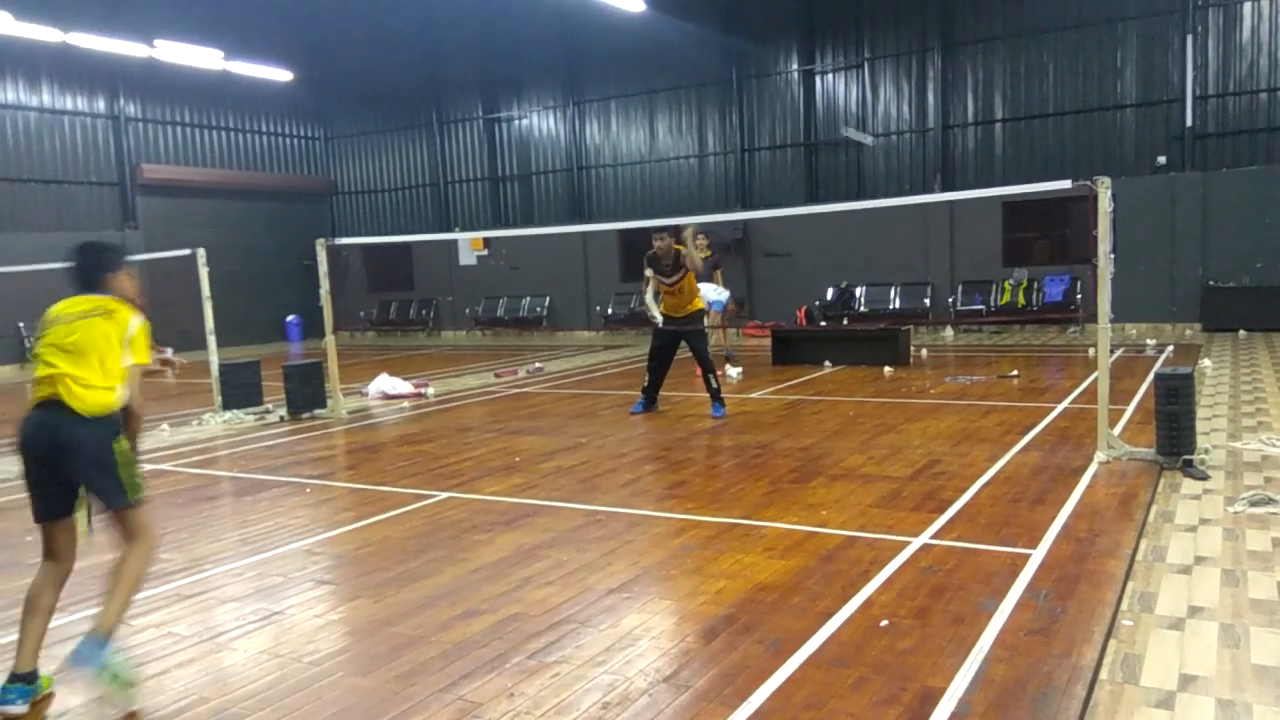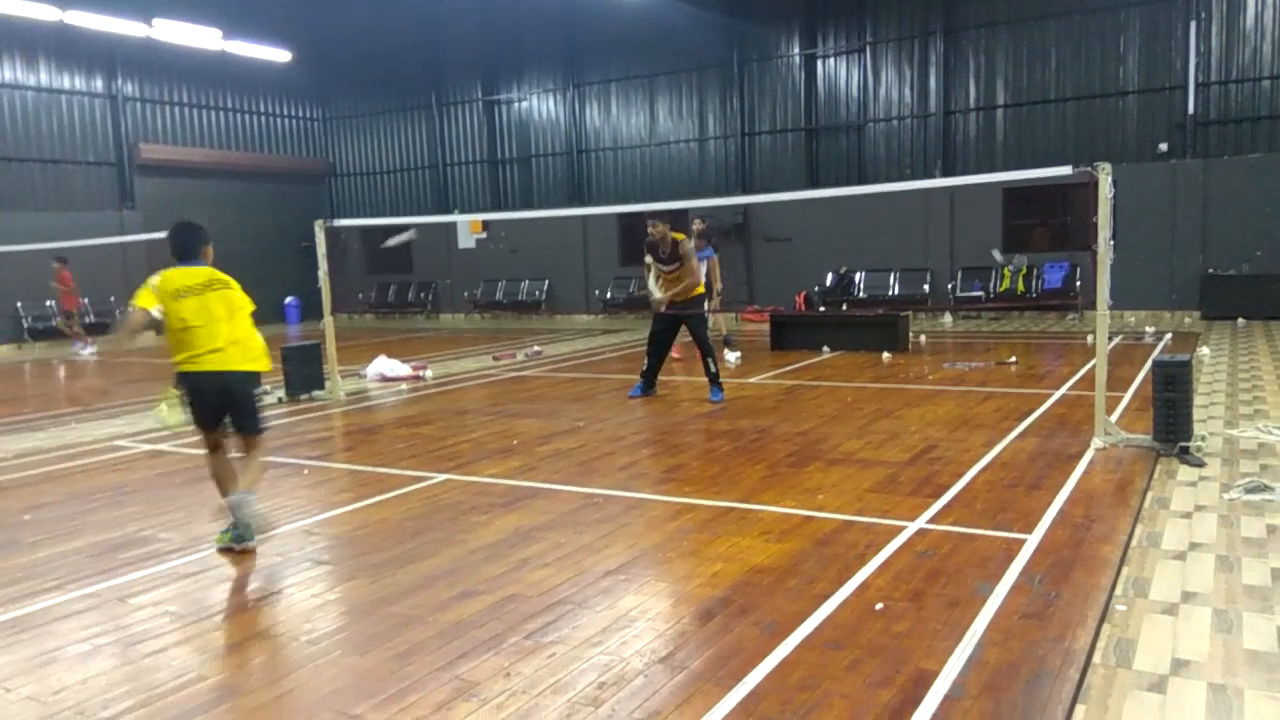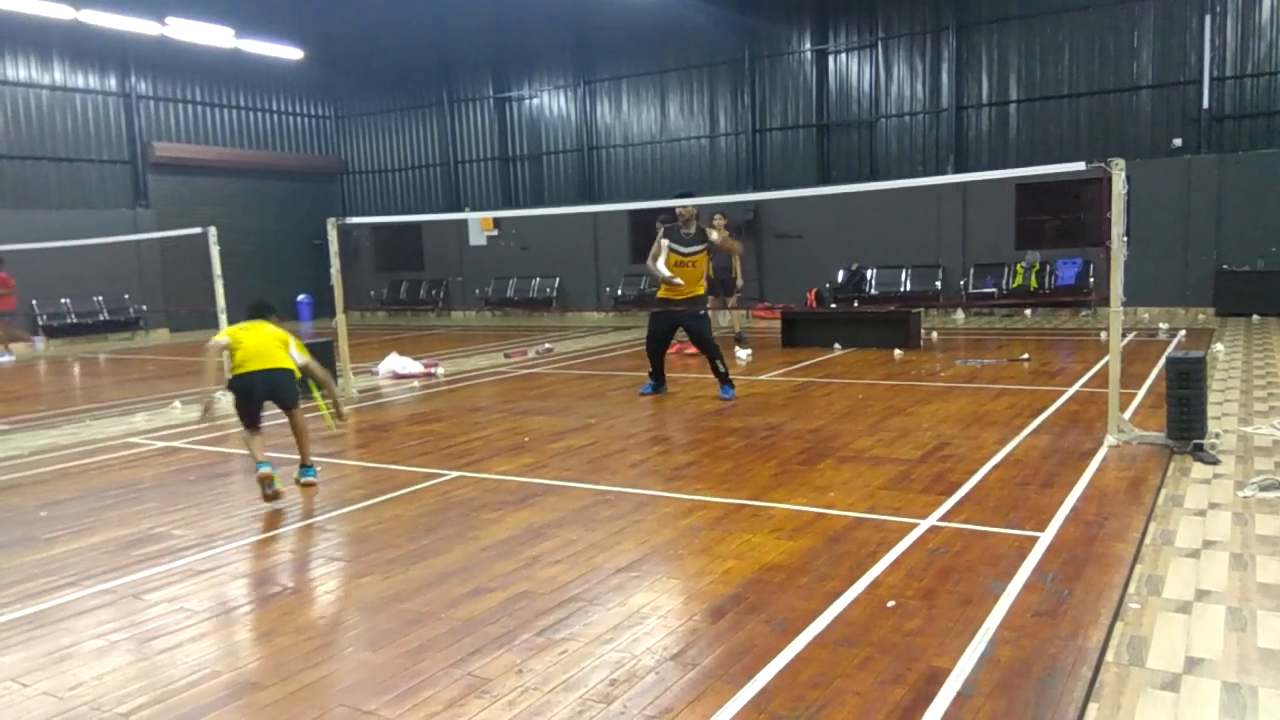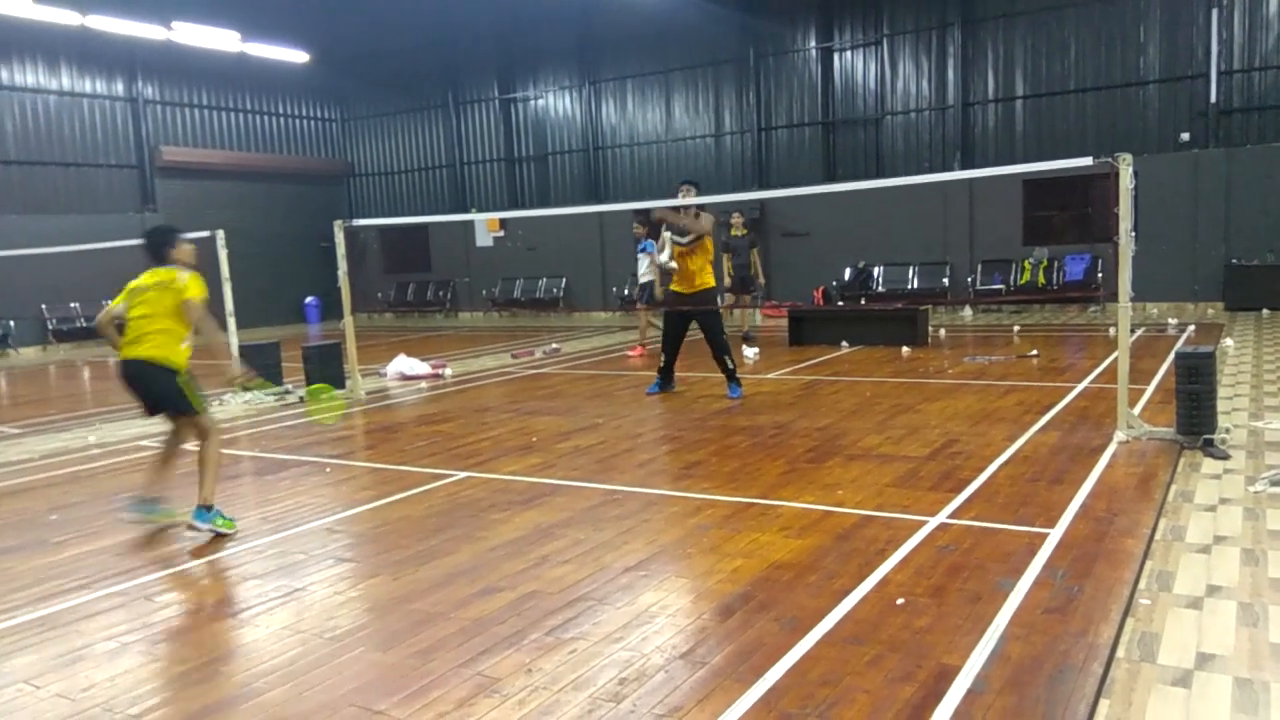
dt=0.5s
person 1, frame 1
left shoulder: (55, 315)
right shoulder: (129, 318)
right elbow: (132, 402)
left wrist: (144, 363)
right wrist: (130, 444)
left hip: (38, 426)
right hip: (94, 424)
left knee: (56, 558)
right knee: (141, 539)
right ankle: (96, 645)
person 1, frame 2
left shoulder: (159, 284)
right shoulder: (227, 282)
left elbow: (132, 326)
right elbow: (246, 326)
left hip: (197, 374)
right hip: (241, 370)
left knee: (215, 448)
right knee: (253, 450)
left ankle: (242, 525)
right ankle: (244, 500)
person 1, frame 3
left shoulder: (232, 331)
right shoulder: (282, 334)
left elbow: (213, 349)
right elbow: (318, 371)
right wrist: (335, 400)
left hip: (245, 378)
right hip: (280, 373)
left knee: (252, 431)
right knee: (294, 412)
left ankle: (262, 465)
right ankle: (306, 468)
person 1, frame 4
left shoulder: (139, 283)
right shoulder: (186, 278)
left elbow: (104, 320)
right elbow: (198, 315)
right wrist: (228, 359)
left hip: (134, 365)
right hip: (161, 366)
left knee: (182, 429)
right knee: (207, 431)
left ankle: (149, 499)
right ankle: (205, 511)
person 2, frame 1
left shoulder: (684, 255)
right shoulder: (650, 259)
left elbow: (697, 268)
right elbow: (649, 286)
right wrist: (651, 307)
left hip: (692, 313)
right hip: (667, 315)
left knee: (703, 357)
right knee: (656, 358)
left ankle: (717, 402)
right ankle: (648, 399)
person 2, frame 2
left shoulder: (683, 245)
right shoulder: (650, 246)
left elbow: (694, 279)
left wrist: (668, 295)
right wrist: (655, 293)
left hip: (693, 298)
right hip: (668, 300)
left knee: (703, 341)
right knee: (655, 342)
left ankle: (716, 386)
right ankle: (646, 384)
person 2, frame 3
left shoulder: (706, 234)
right shoulder: (666, 232)
left elbow: (737, 250)
right elbow: (651, 261)
left wrist: (723, 241)
right wrist: (661, 275)
left hip: (693, 300)
right hip: (665, 299)
left knee: (707, 343)
right knee: (653, 344)
left ankle: (726, 384)
right ankle: (657, 382)
person 2, frame 4
left shoulder: (705, 219)
right shoulder: (669, 224)
left elbow: (700, 229)
right elbow: (662, 253)
left wrist: (670, 216)
left hip: (704, 291)
right hip: (678, 292)
left knee: (717, 339)
right knee: (669, 340)
left ankle: (733, 382)
right ankle: (664, 380)
